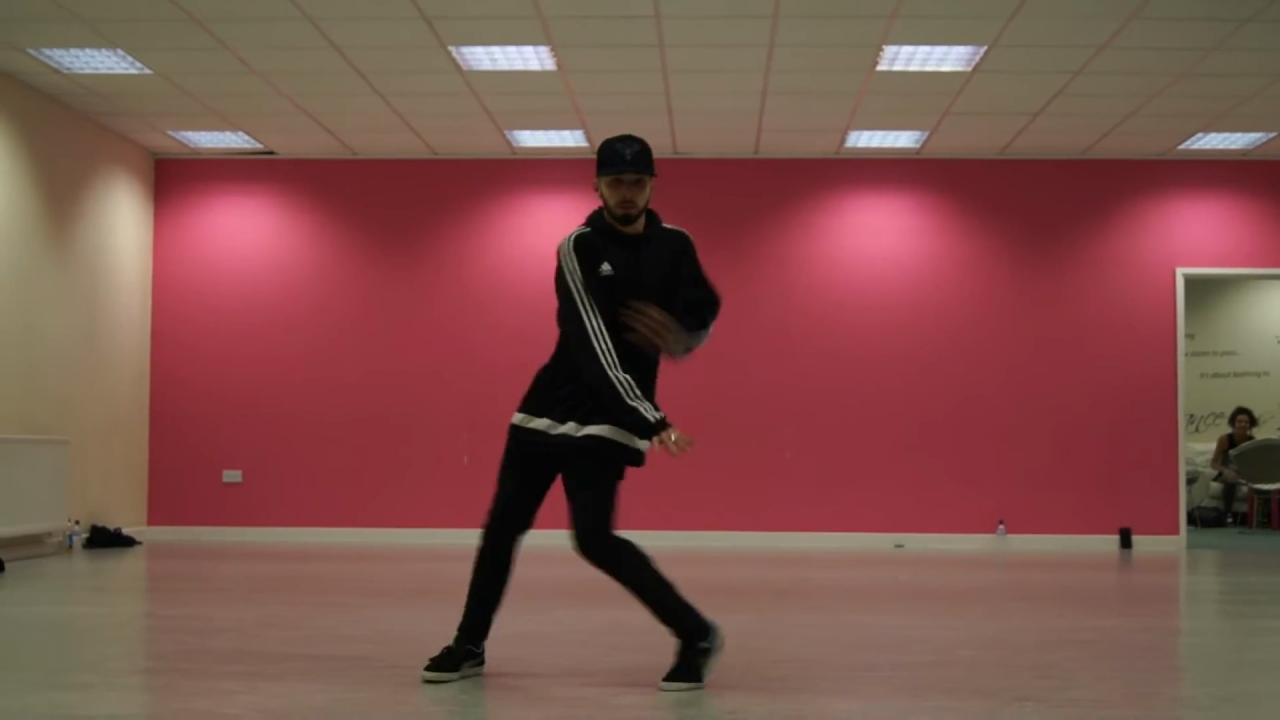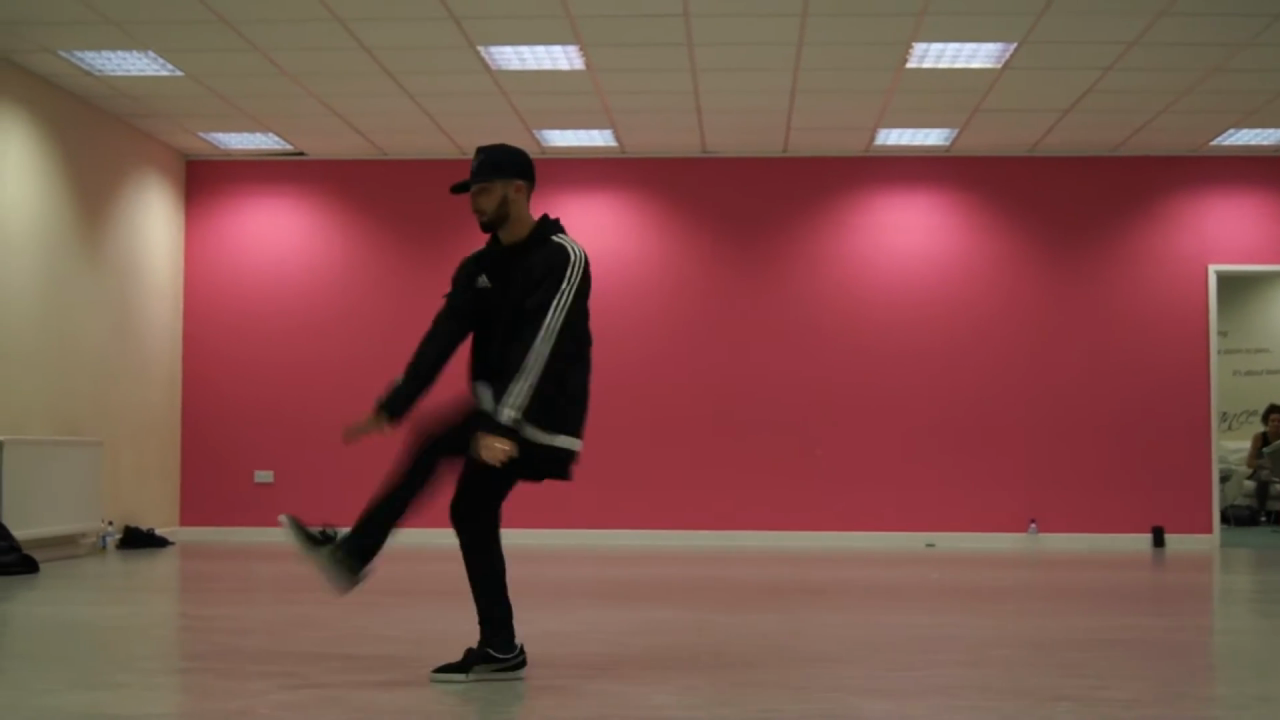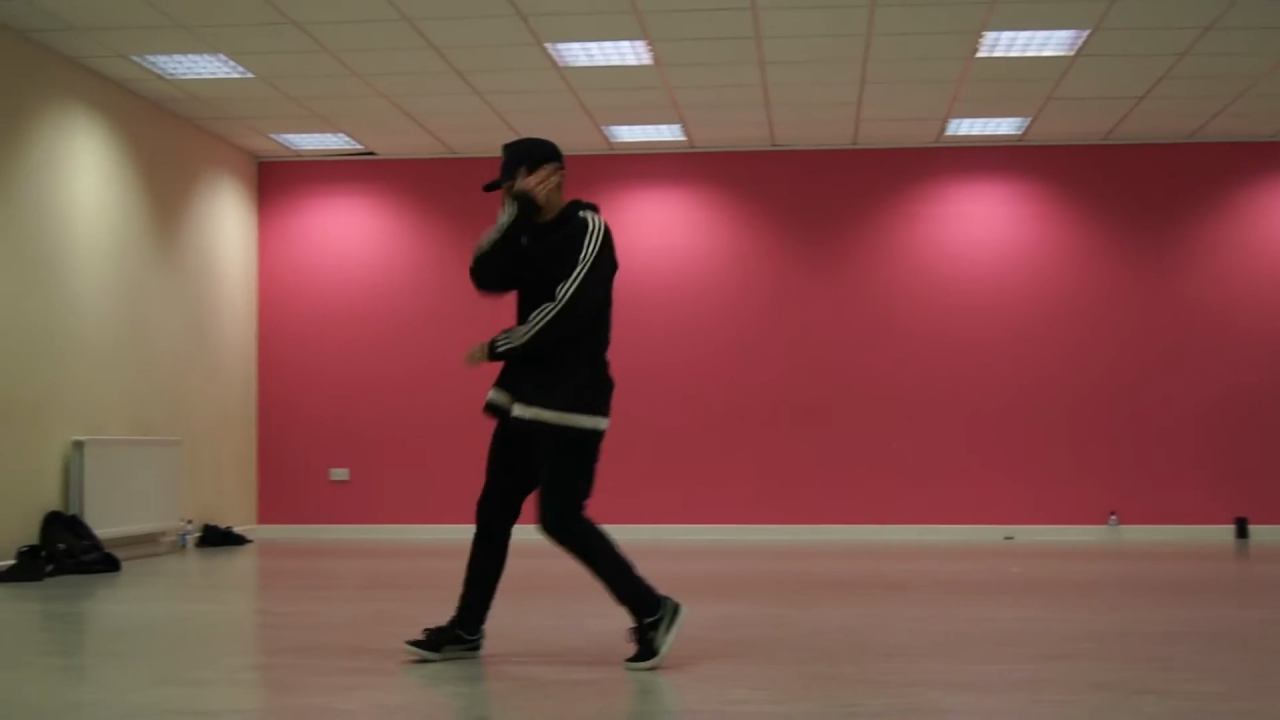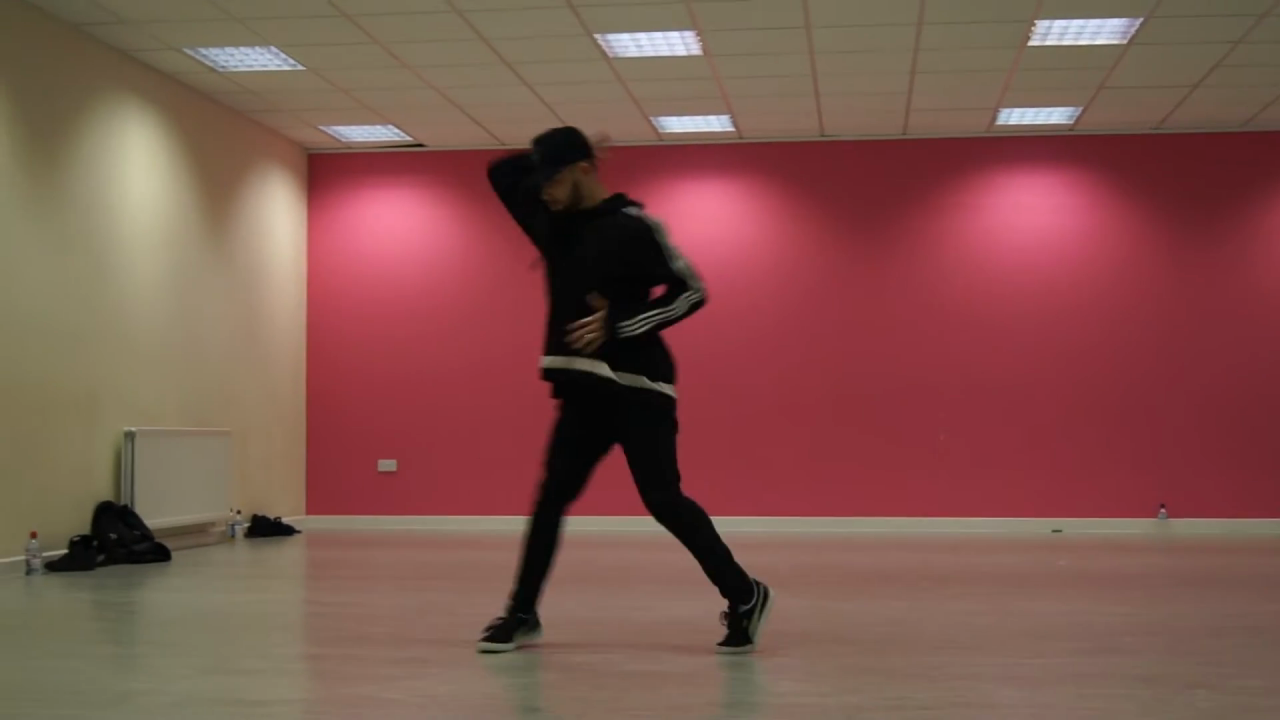
dt=0.5s
person 1, frame 1
left shoulder: (673, 246)
right shoulder: (578, 247)
left elbow: (704, 307)
right elbow: (596, 340)
left wrist: (677, 335)
right wrist: (651, 419)
left hip: (615, 416)
right hip: (546, 409)
left knee: (592, 536)
right knee: (504, 523)
left ankle: (695, 635)
right ankle: (469, 644)
person 1, frame 2
left shoulder: (562, 256)
right shoulder: (477, 267)
left elbow: (544, 345)
right elbow: (440, 343)
left wrist: (502, 427)
right wrist: (388, 408)
left hip: (545, 413)
right hip: (499, 407)
left knee: (433, 445)
right knee: (470, 513)
left ankle: (351, 555)
right ankle: (499, 647)
person 1, frame 3
left shoulder: (588, 228)
right shoulder: (522, 234)
left elbow: (564, 312)
right elbow: (486, 277)
left wrist: (500, 346)
right wrist: (521, 204)
left hip: (569, 403)
right hip: (522, 401)
left knee: (559, 518)
right knee: (494, 512)
left ankle: (654, 613)
right ankle: (466, 627)
person 1, frame 4
left shoulder: (635, 226)
right shoulder: (551, 222)
left elbow: (692, 292)
right elbow: (501, 172)
left wrist: (618, 327)
right wrist: (548, 152)
left hip: (639, 383)
right hip: (584, 388)
left knee: (662, 498)
right knee: (553, 496)
left ankle: (744, 598)
right ankle: (521, 613)
